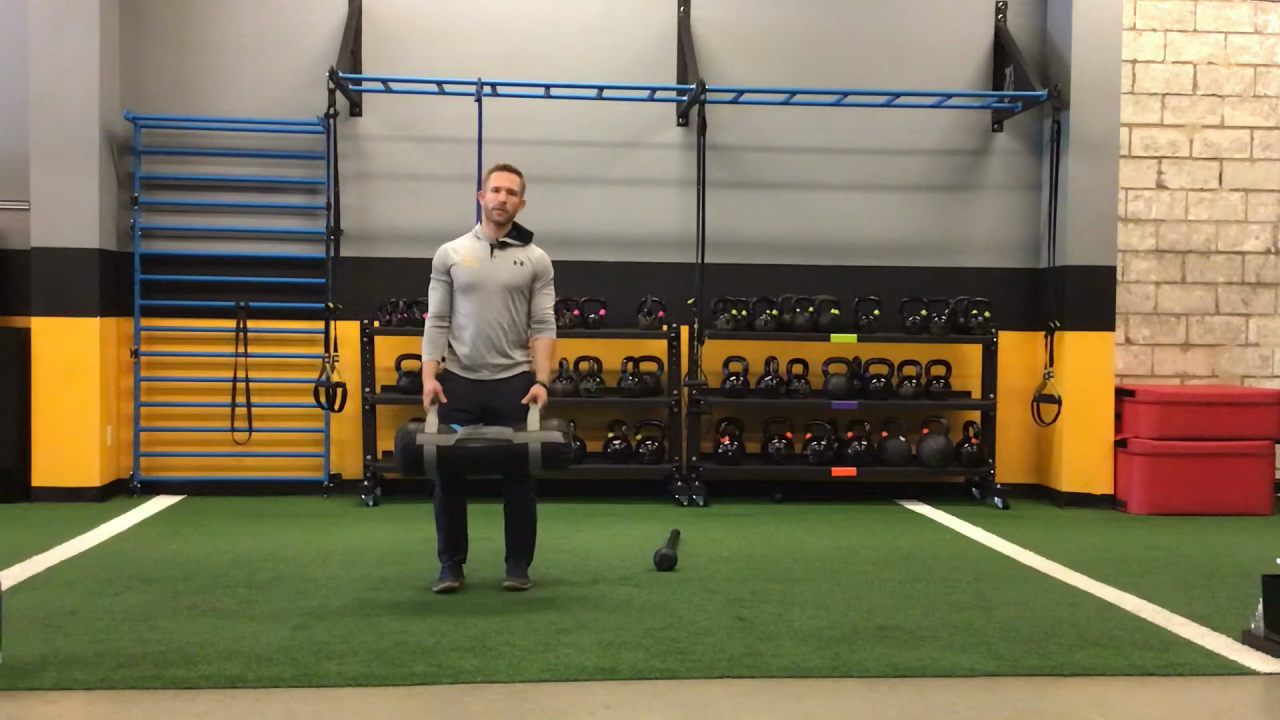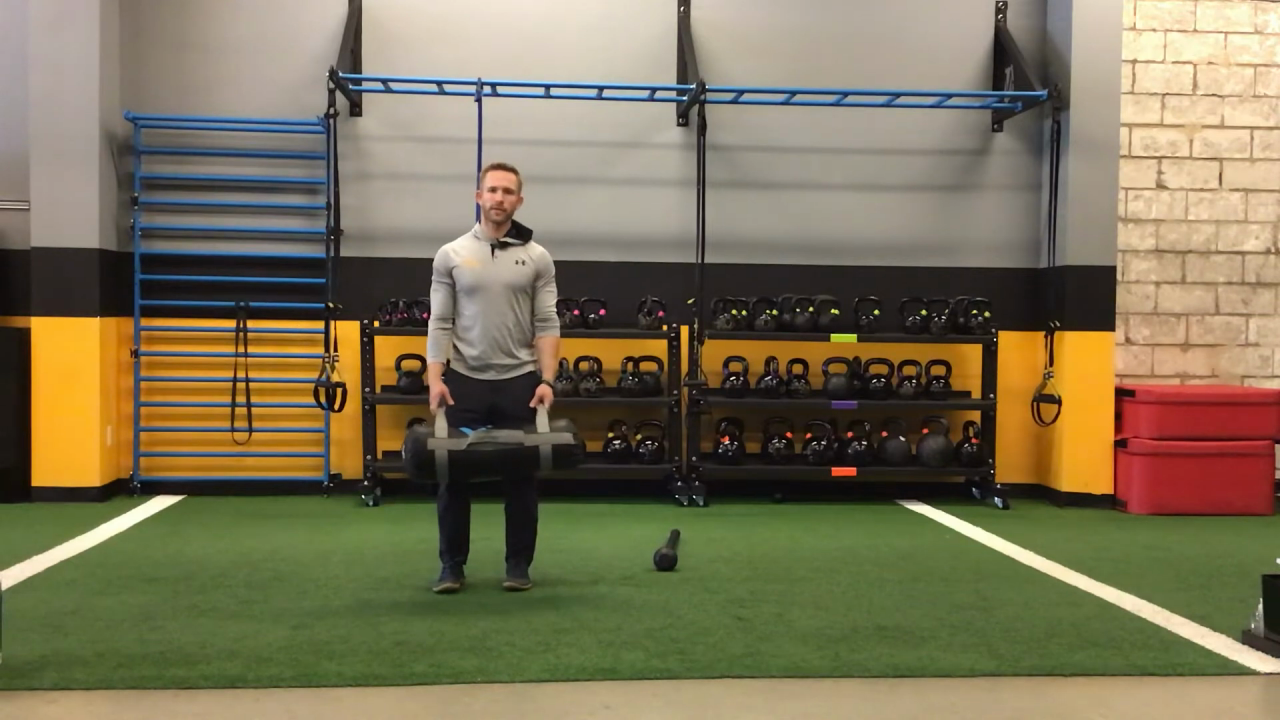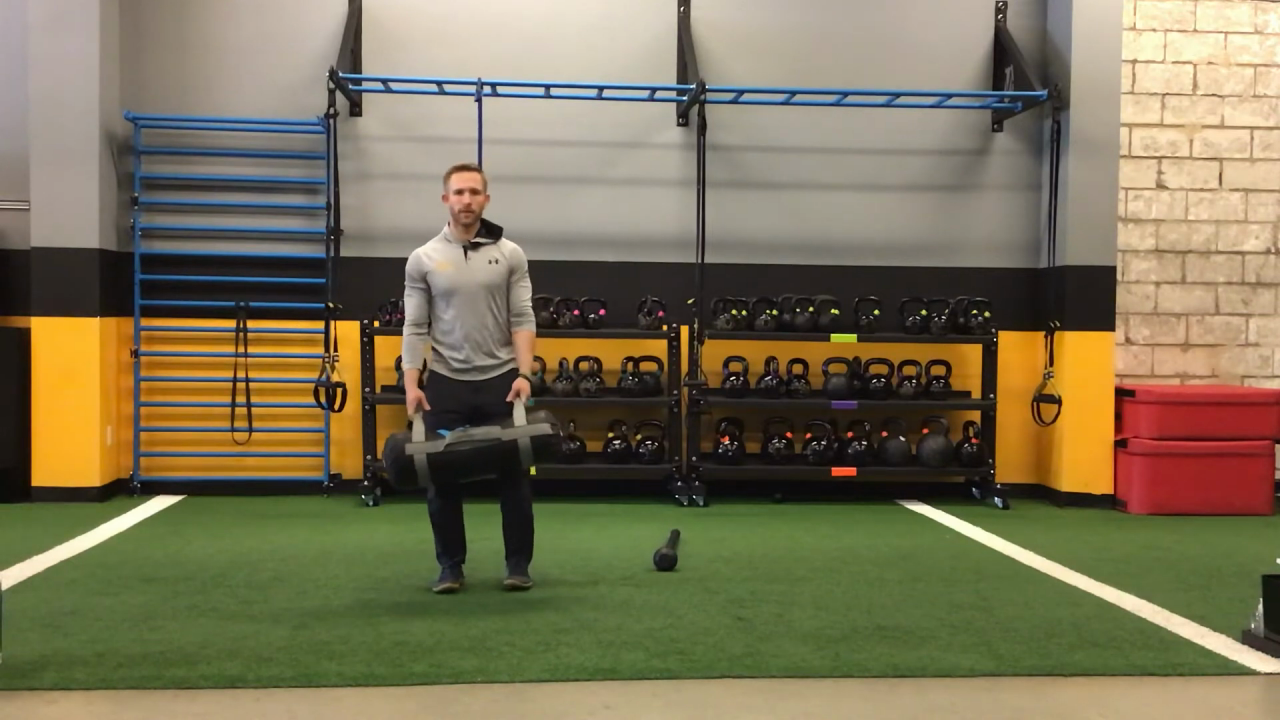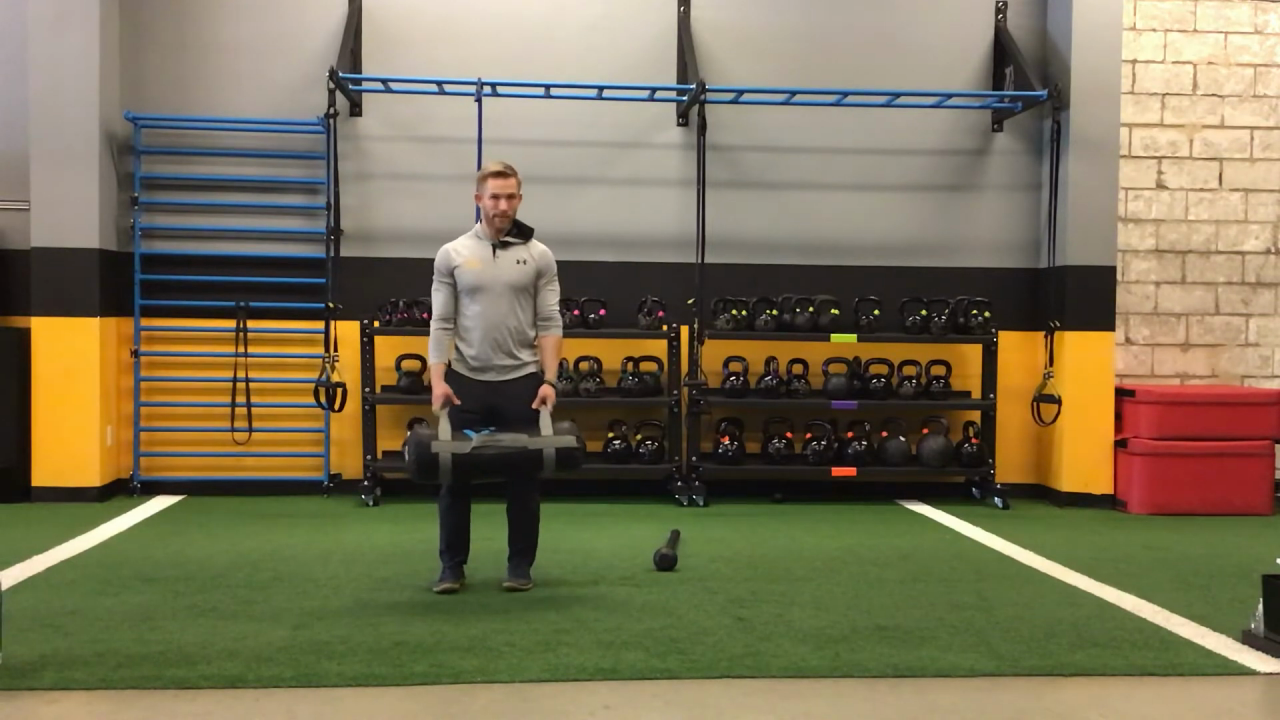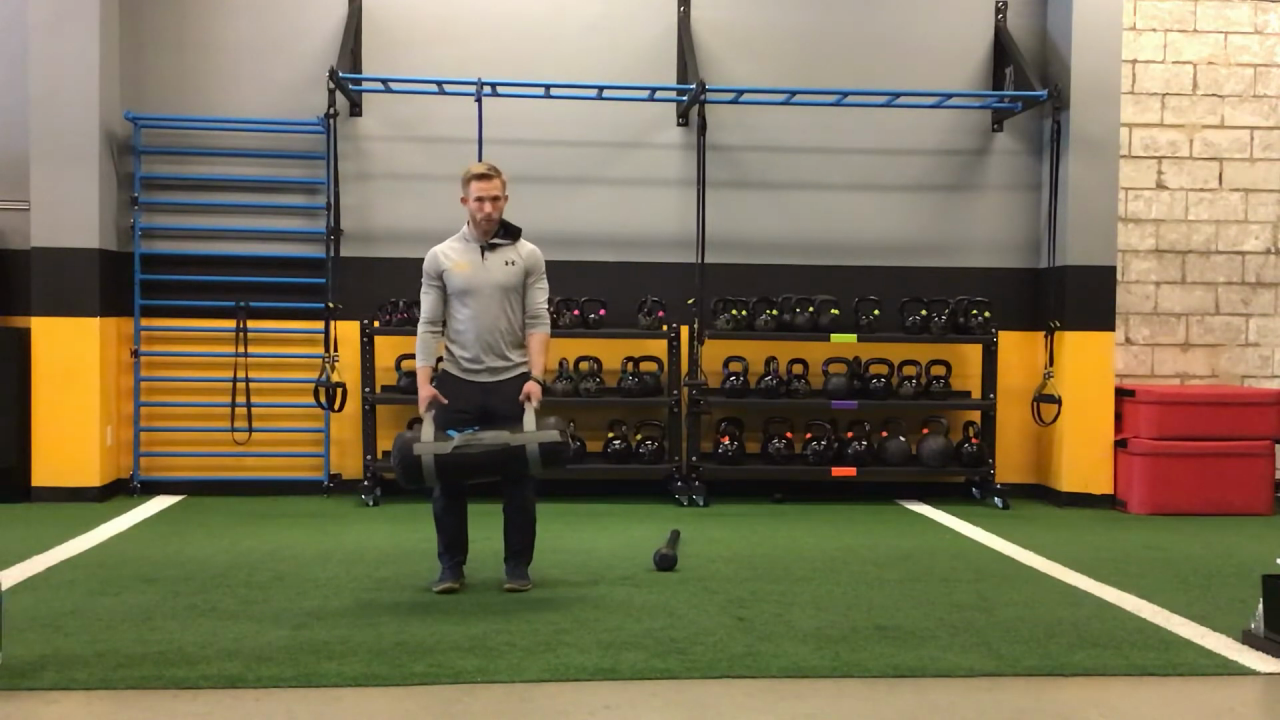
dt=1s
person 1, frame 1
left shoulder: (536, 260)
right shoulder: (450, 254)
left elbow: (543, 326)
right elbow: (437, 321)
left wrist: (540, 381)
right wrist: (429, 376)
left hip: (513, 383)
right hip: (459, 382)
left knee: (518, 478)
right knee: (449, 476)
left ankle: (518, 564)
right ankle: (451, 565)
person 1, frame 2
left shoulder: (537, 258)
right shoulder: (451, 254)
left elbow: (546, 325)
right elbow: (440, 323)
left wrist: (546, 380)
right wrist: (435, 378)
left hip: (518, 383)
right hip: (464, 382)
left knee: (521, 478)
right knee: (454, 477)
left ankle: (518, 564)
right ankle: (452, 565)
person 1, frame 3
left shoulder: (510, 254)
right shoulder: (423, 259)
left elbow: (522, 319)
right elbow: (415, 328)
left wrist: (524, 373)
right wrist: (411, 384)
left hip: (500, 381)
right hip: (447, 383)
left knee: (513, 476)
right knee: (442, 479)
left ankle: (518, 563)
right ankle: (451, 565)
person 1, frame 4
left shoulder: (539, 256)
right shoulder: (452, 254)
left elbow: (549, 324)
right elbow: (441, 323)
left wrist: (549, 380)
right wrist: (438, 379)
left hip: (520, 383)
right hip: (466, 383)
left knee: (523, 479)
right knee: (455, 478)
left ankle: (520, 565)
right ankle: (452, 566)
person 1, frame 5
left shoulder: (528, 255)
right shoulder: (440, 257)
left elbow: (537, 321)
right elbow: (429, 326)
left wrist: (535, 377)
right wrist: (423, 382)
left hip: (512, 384)
right hip: (458, 384)
left knee: (518, 480)
right knee: (448, 479)
left ankle: (518, 566)
right ankle: (451, 567)
